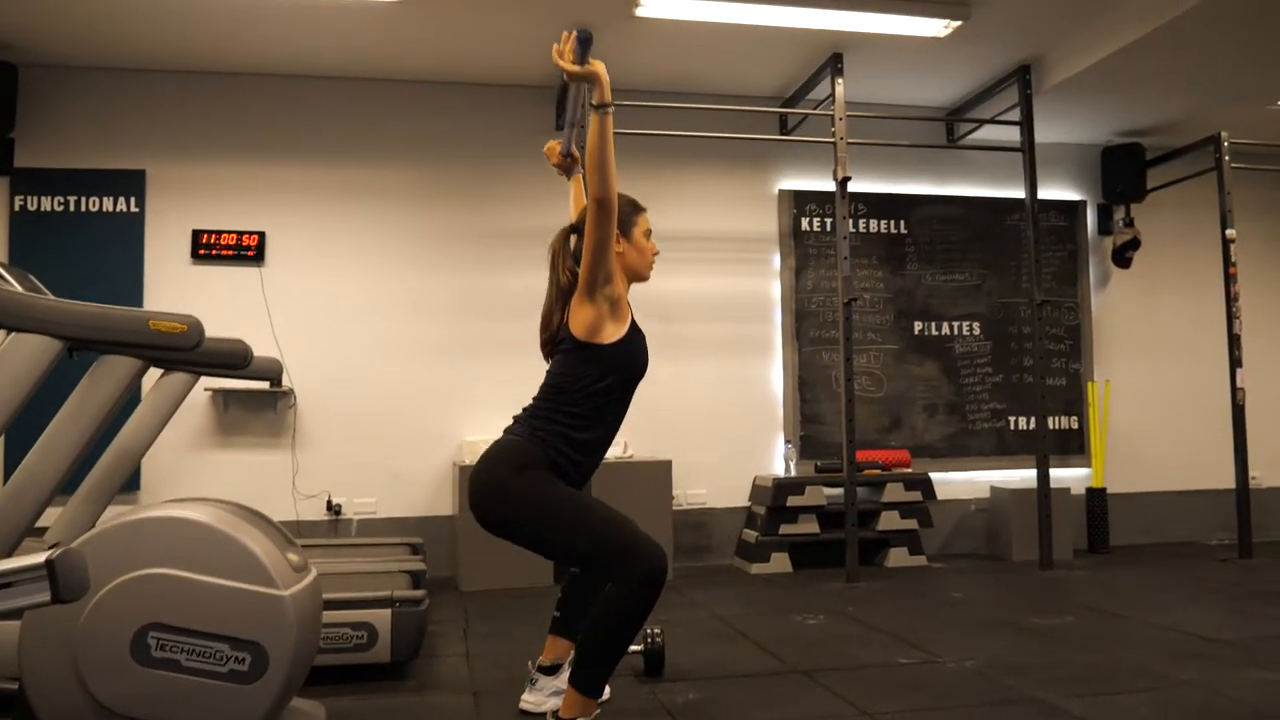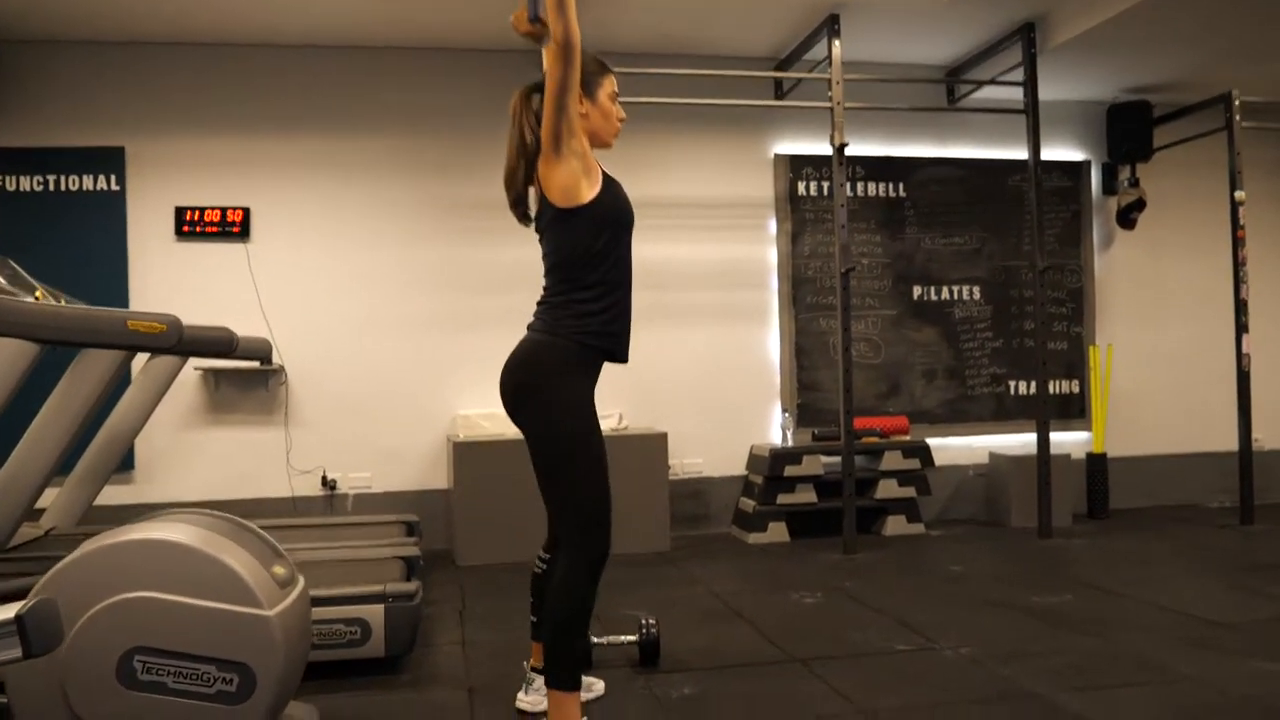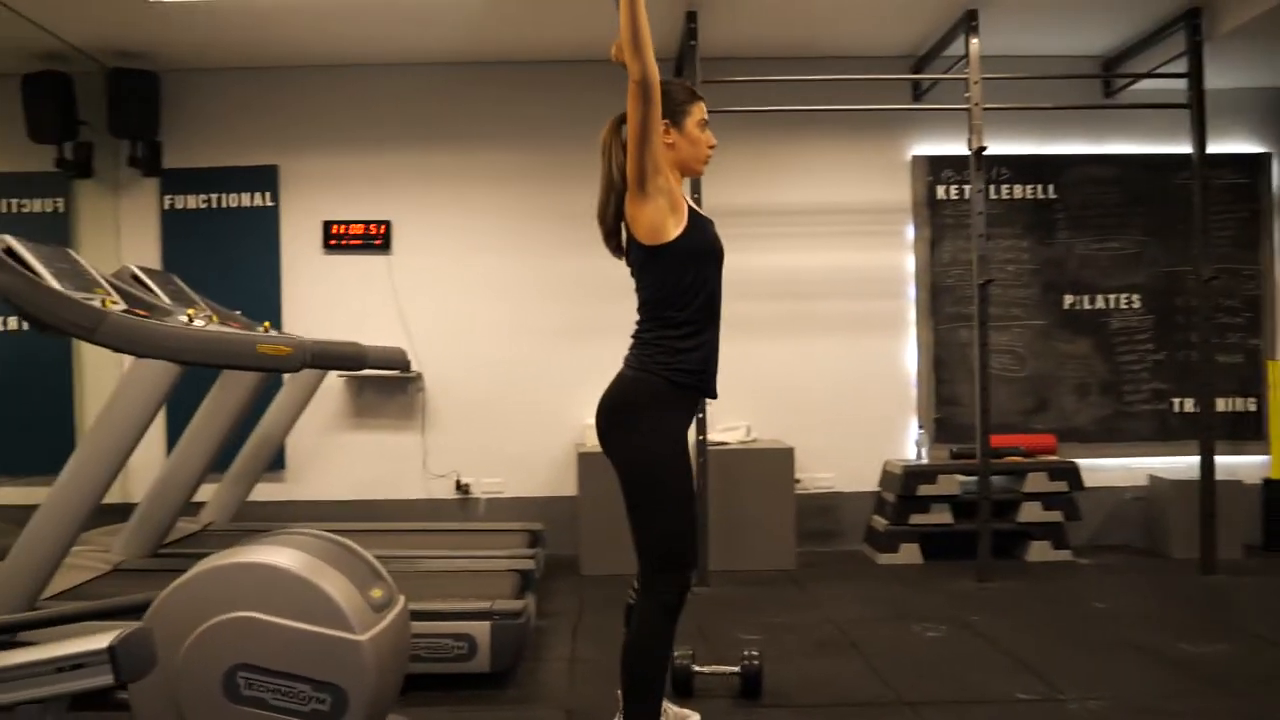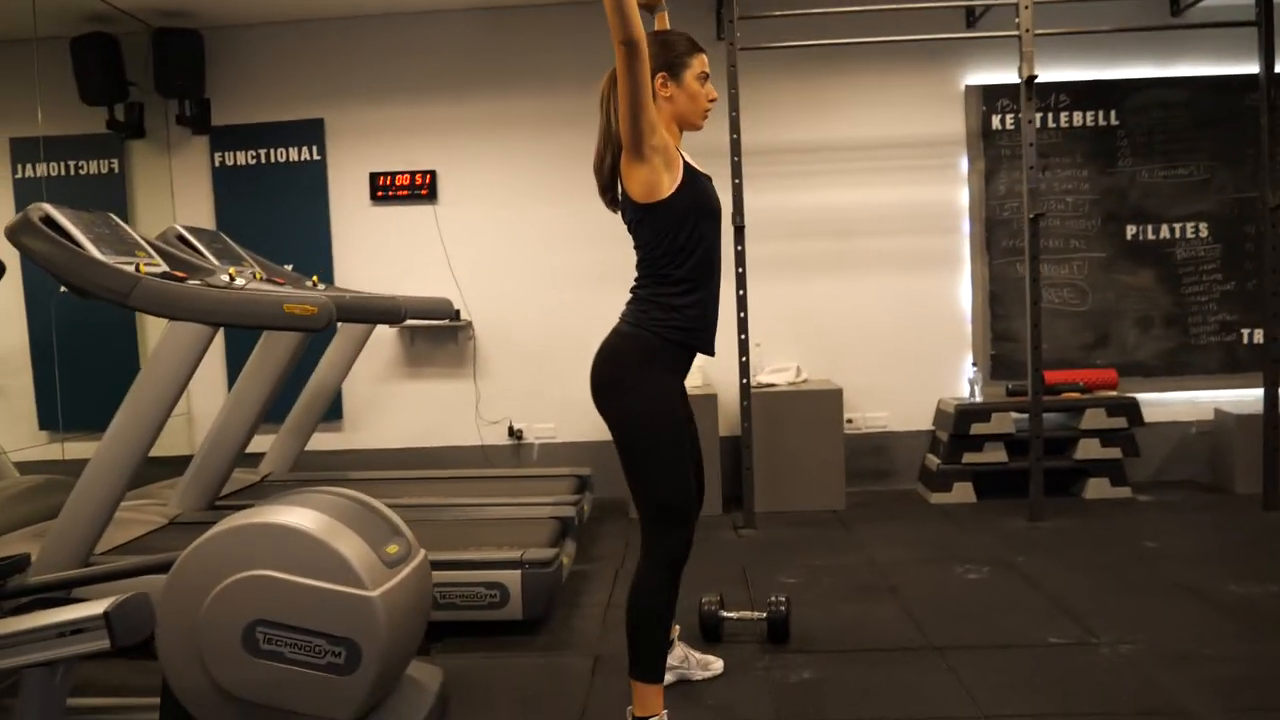
dt=0.5s
person 1, frame 1
left shoulder: (598, 298)
right shoulder: (601, 301)
left elbow: (590, 213)
right elbow: (601, 208)
left wrist: (574, 171)
right wrist: (599, 101)
left hip: (524, 475)
right hip: (516, 480)
left knee: (608, 551)
right knee: (640, 563)
person 1, frame 2
left shoulder: (569, 166)
right shoulder: (568, 159)
left hip: (553, 368)
right hip: (555, 371)
left knee: (571, 531)
right knee: (584, 540)
person 1, frame 3
left shoulder: (663, 196)
right shoulder: (654, 195)
left elbow: (652, 92)
right elbow: (645, 87)
left hip: (655, 404)
right hip: (649, 408)
left knee: (664, 569)
right knee: (666, 576)
person 1, frame 4
left shoulder: (666, 148)
right shoulder: (650, 149)
left hip: (653, 365)
right hip: (638, 366)
left knee: (683, 503)
right knee: (668, 530)
left ankle: (661, 645)
